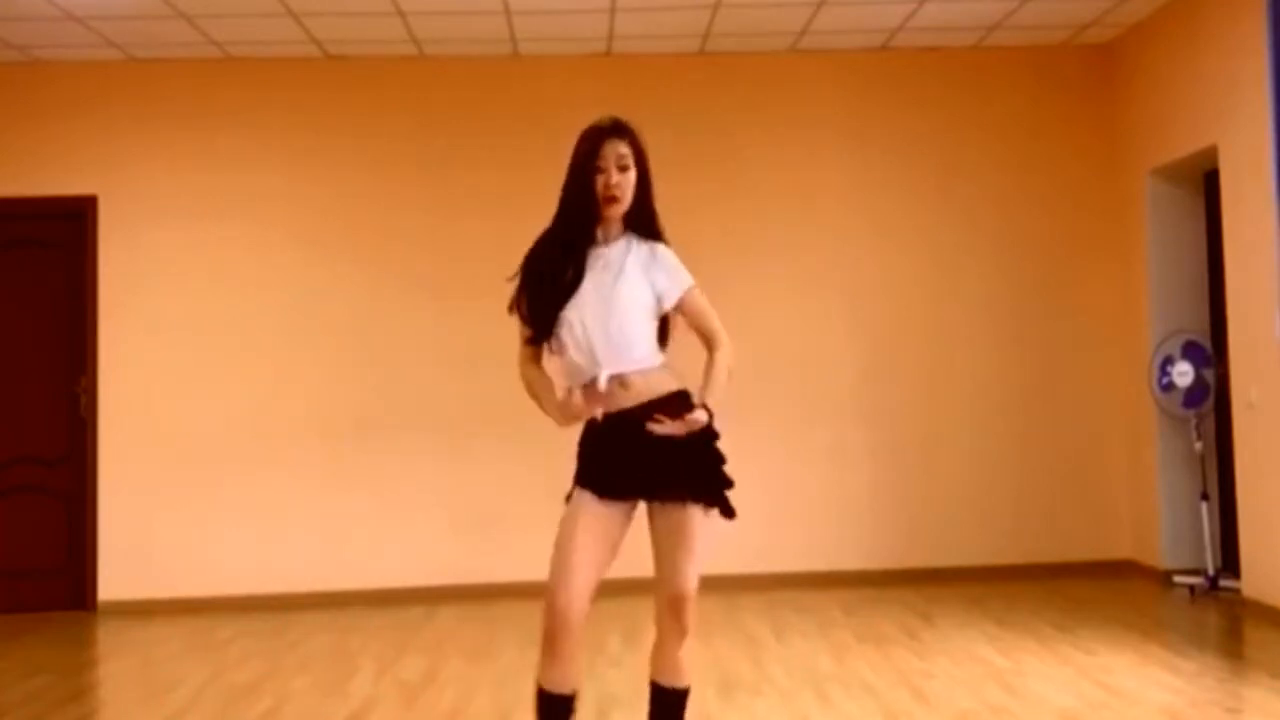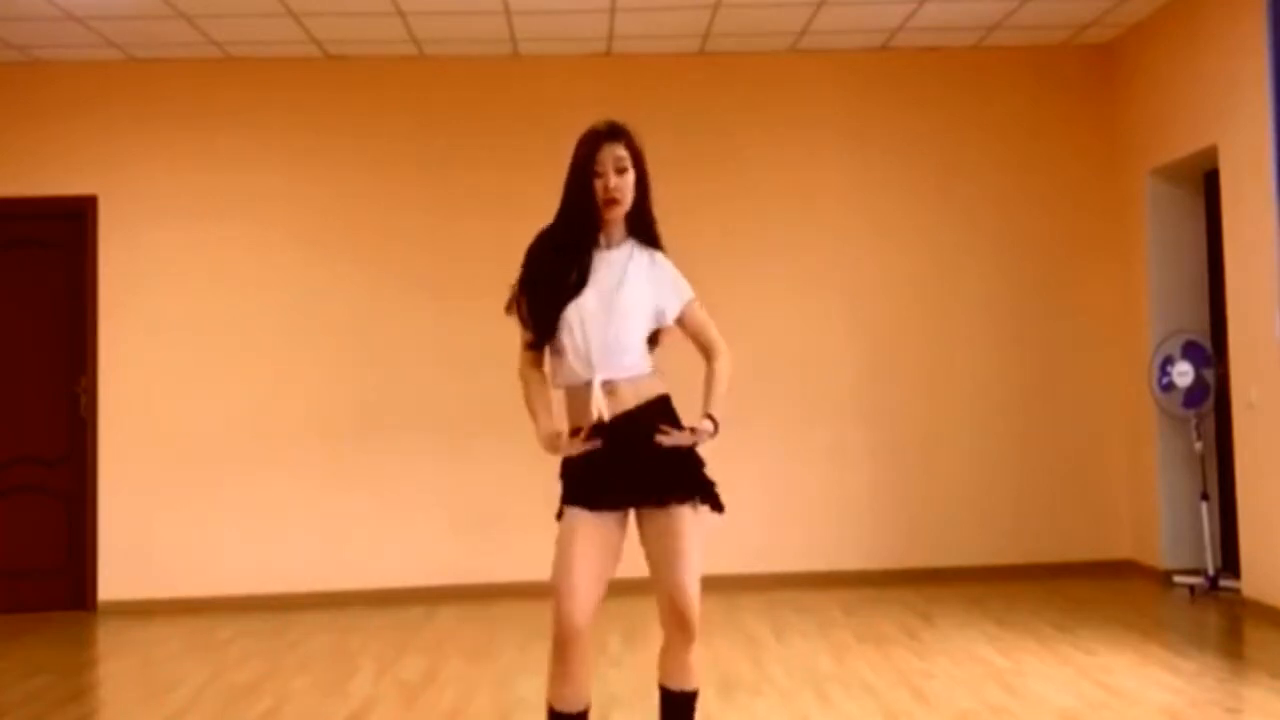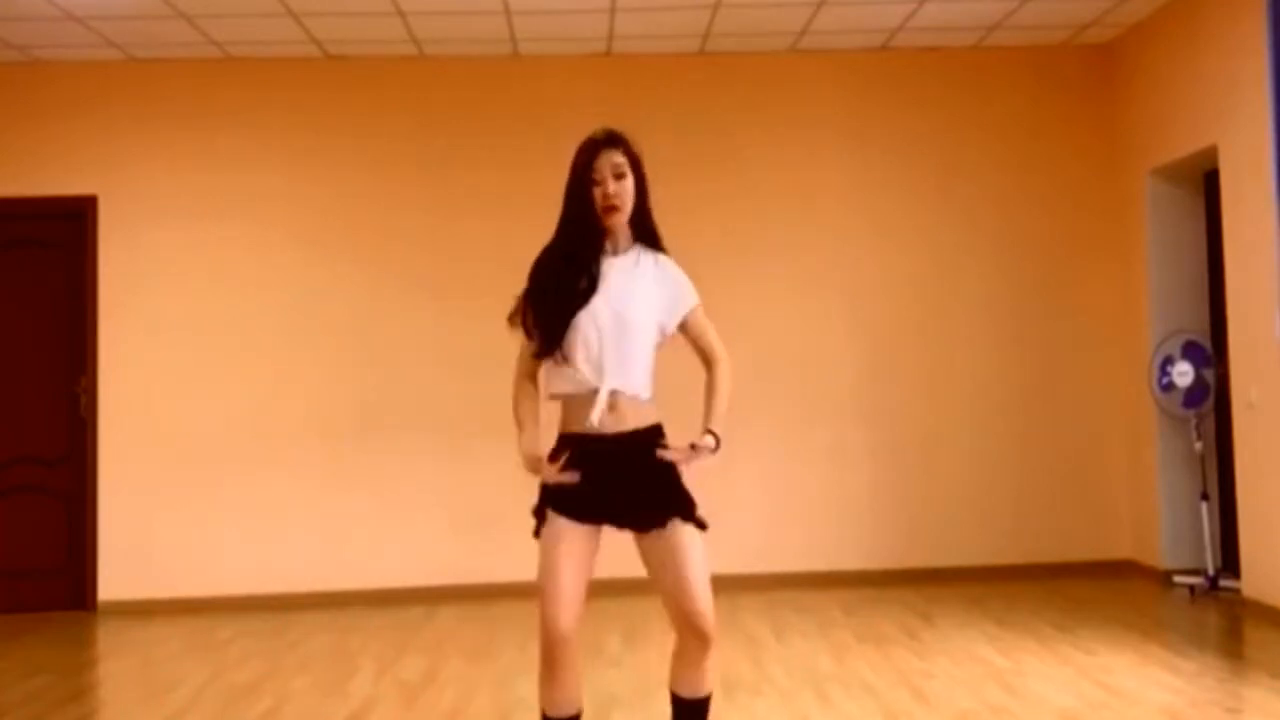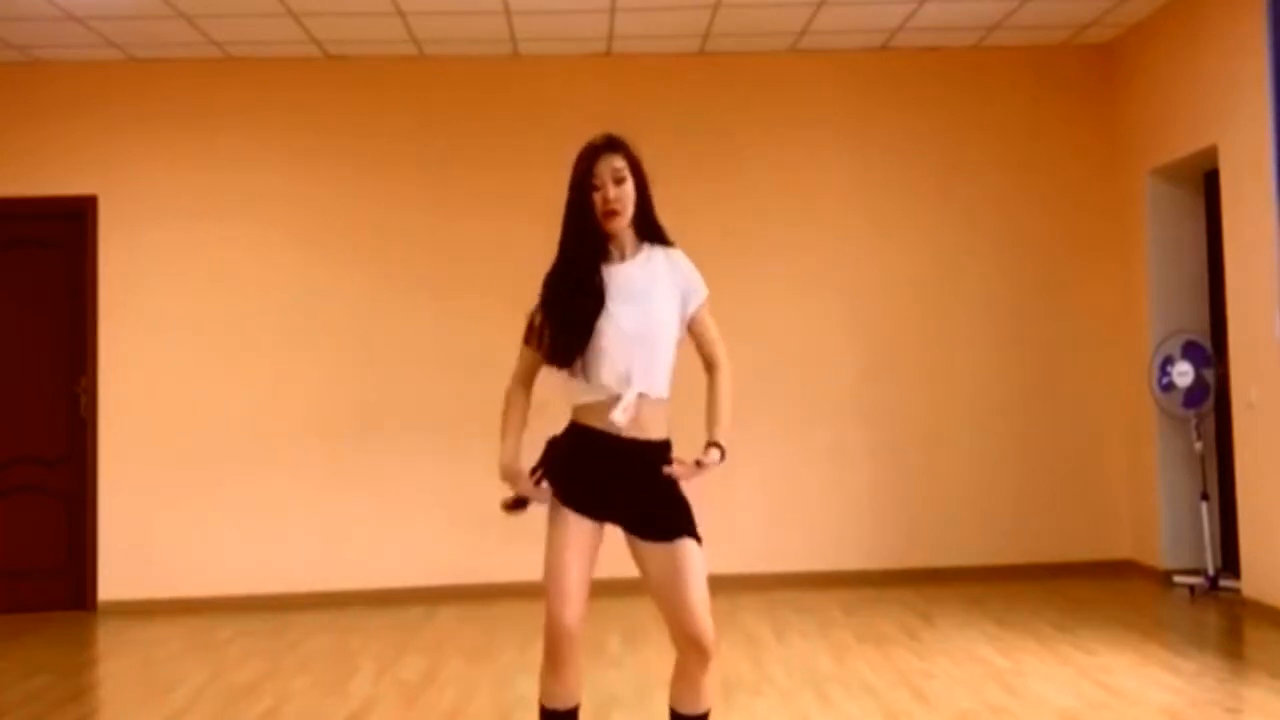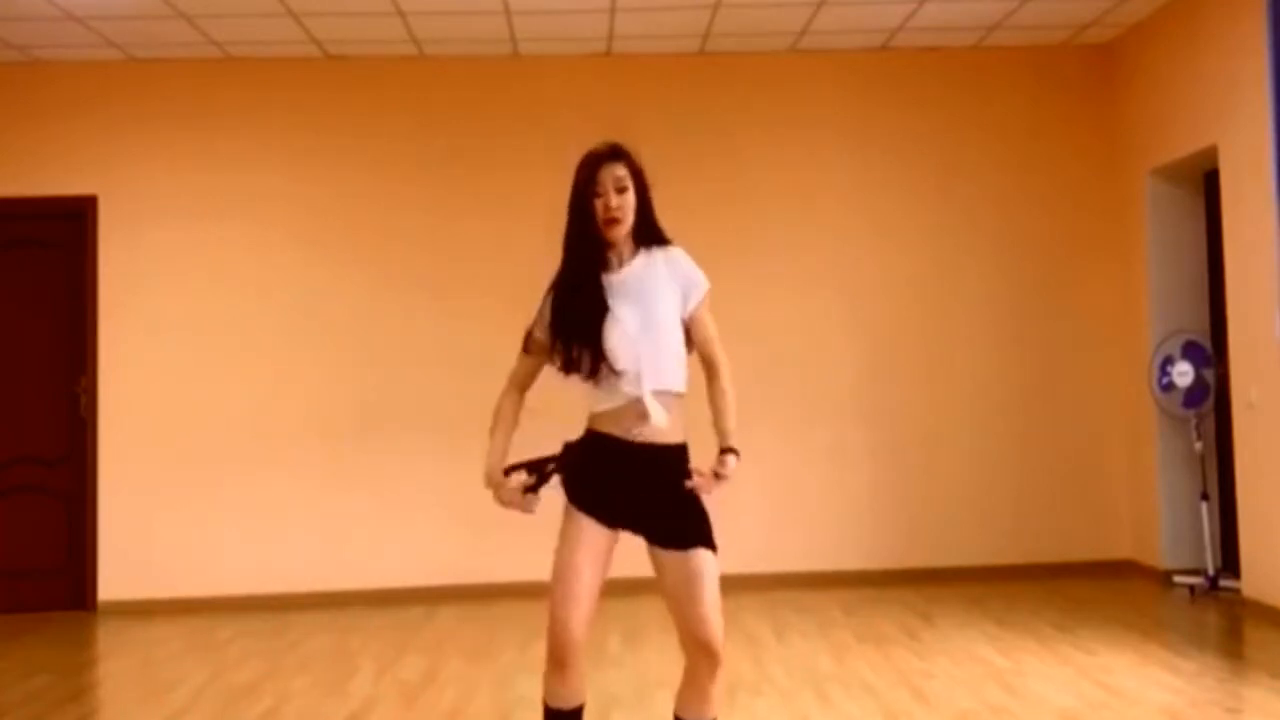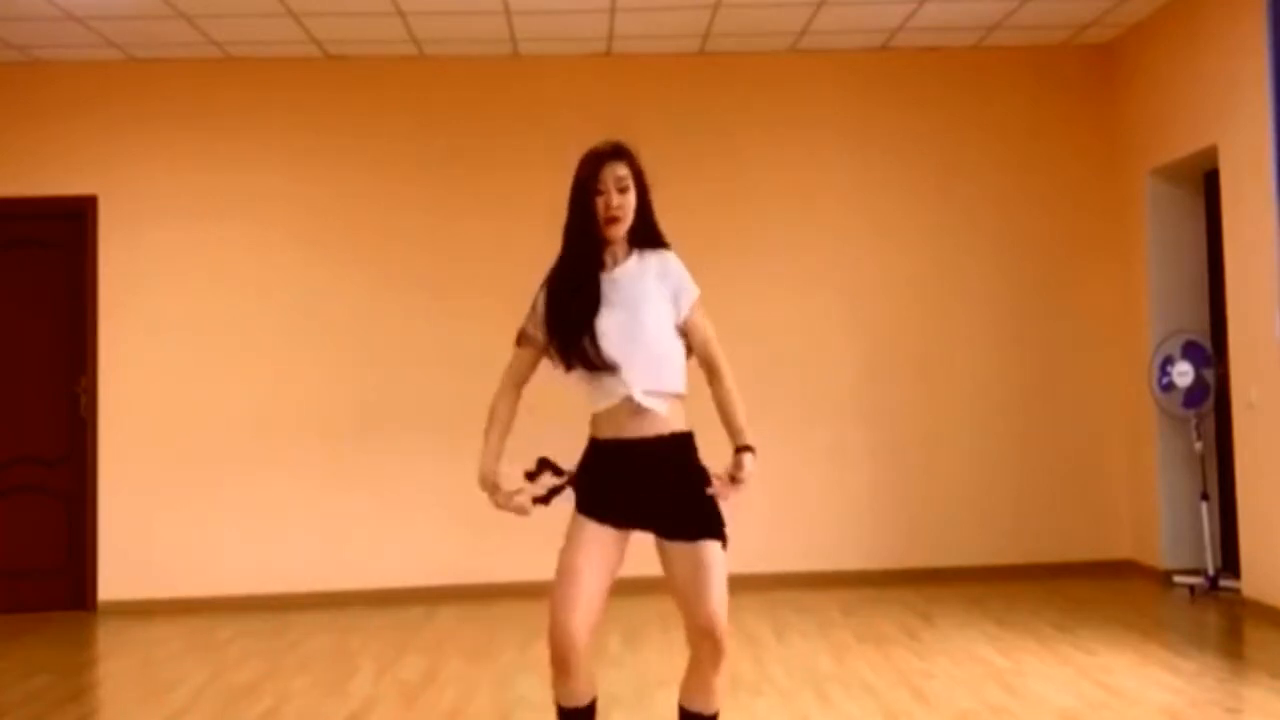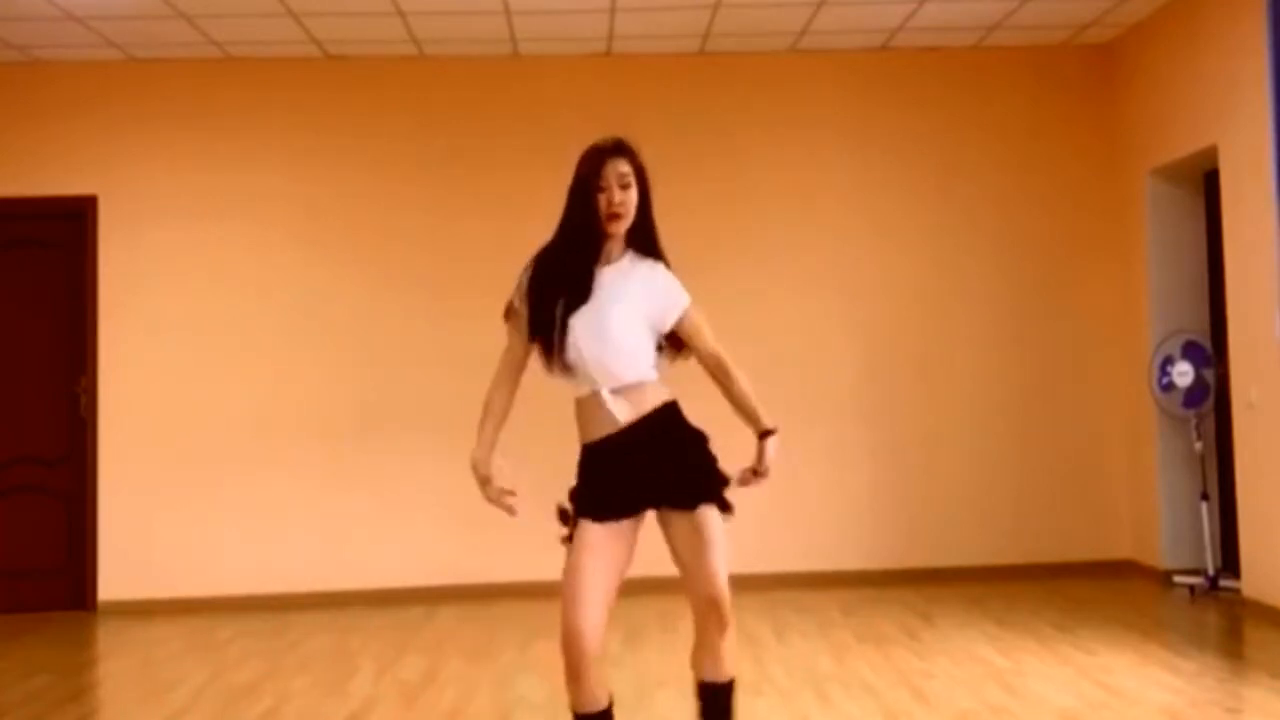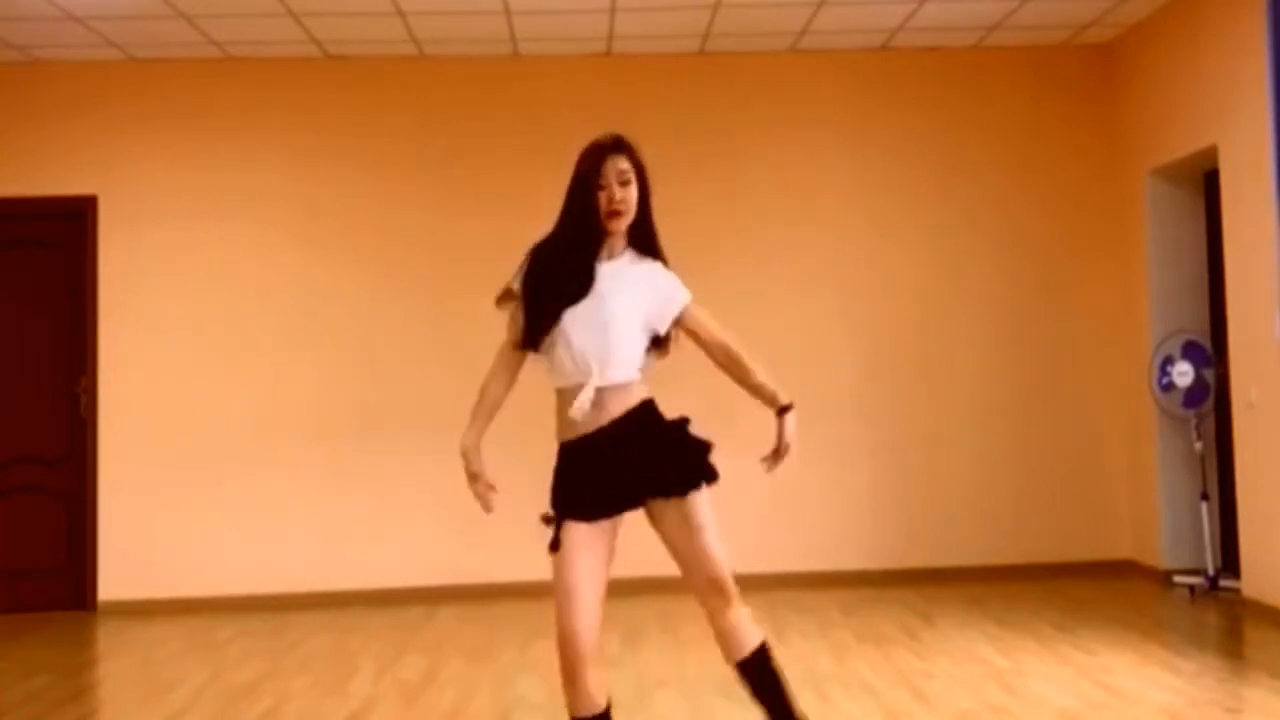
dt=0.1s
person 1, frame 1
left shoulder: (653, 259)
right shoulder: (554, 257)
left elbow: (719, 341)
right elbow: (529, 357)
left wrist: (703, 410)
right wrist: (556, 404)
left hip: (666, 432)
right hip: (603, 446)
left knee: (675, 610)
right knee: (562, 611)
person 1, frame 2
left shoulder: (653, 267)
right shoulder: (553, 259)
left elbow: (717, 351)
right elbow: (531, 360)
left wrist: (709, 420)
right wrist: (546, 427)
left hip: (655, 439)
right hip: (592, 455)
left knee: (682, 618)
right knee: (570, 627)
person 1, frame 3
left shoulder: (660, 274)
right shoulder: (557, 271)
left elbow: (716, 362)
right elbow: (527, 371)
left wrist: (709, 435)
right wrist: (530, 447)
left hip: (646, 461)
right hip: (577, 467)
left knee: (698, 627)
right knee: (557, 637)
person 1, frame 4
left shoulder: (671, 268)
right shoulder: (567, 282)
left elbow: (717, 363)
right elbow: (522, 381)
left wrist: (715, 445)
right wrist: (511, 458)
left hip: (650, 469)
right hip: (580, 462)
left knee: (698, 642)
right knee: (561, 632)
person 1, frame 5
left shoulder: (673, 266)
right shoulder: (569, 294)
left elbow: (715, 364)
right elbow: (517, 386)
left wrist: (728, 449)
right wrist: (494, 467)
left hip: (669, 472)
right hip: (598, 468)
left knee: (707, 649)
right knee: (565, 638)
person 1, frame 6
left shoulder: (665, 271)
right shoulder: (562, 291)
left elbow: (716, 367)
right elbow: (512, 383)
left wrist: (742, 447)
right wrist: (489, 467)
left hip: (678, 466)
right hip: (609, 471)
left knee: (711, 638)
right knee: (567, 643)
person 1, frame 7
left shoulder: (654, 281)
right shoulder: (550, 272)
left elbow: (714, 359)
right elbow: (511, 365)
left wrist: (765, 430)
right wrist: (482, 453)
left hip: (667, 445)
right hip: (603, 465)
left knee: (714, 609)
right knee: (579, 645)
person 1, frame 8
left shoulder: (654, 279)
right shoulder: (547, 266)
left elbow: (721, 348)
right elbow: (511, 358)
left wrist: (781, 407)
right wrist: (472, 439)
left hip: (650, 441)
right hip: (581, 465)
left knee: (719, 587)
right knee: (575, 643)
